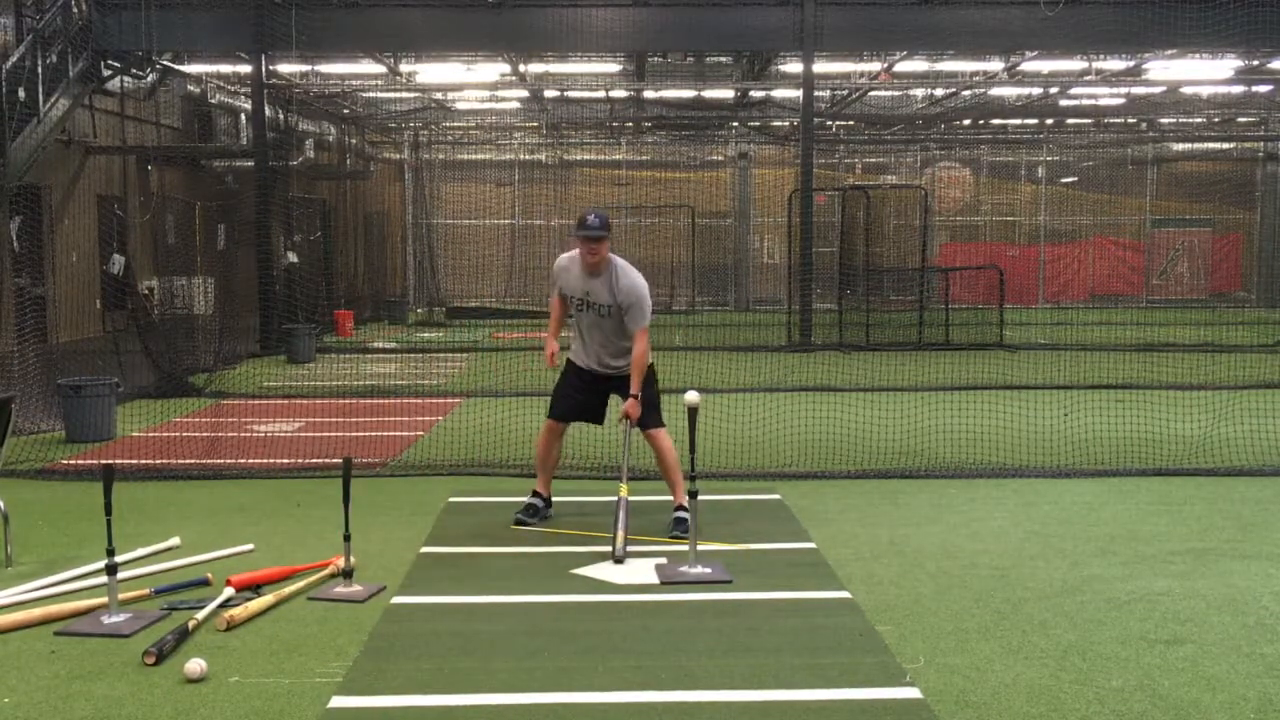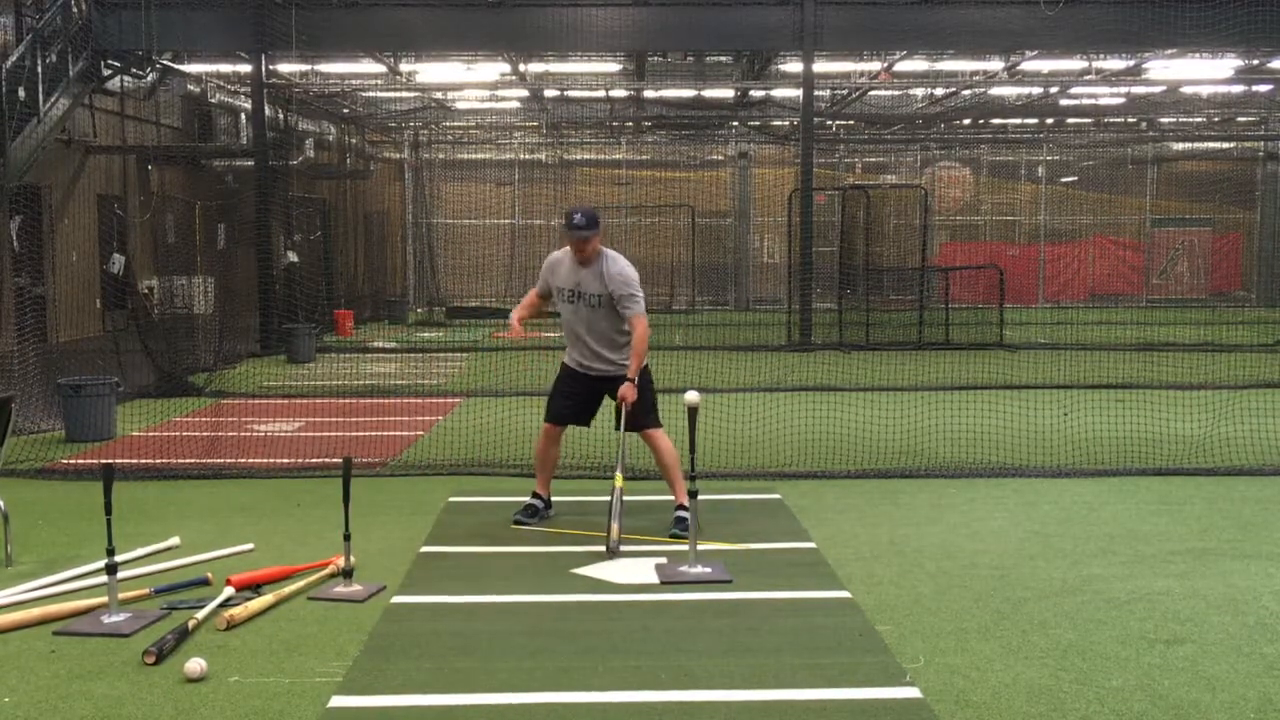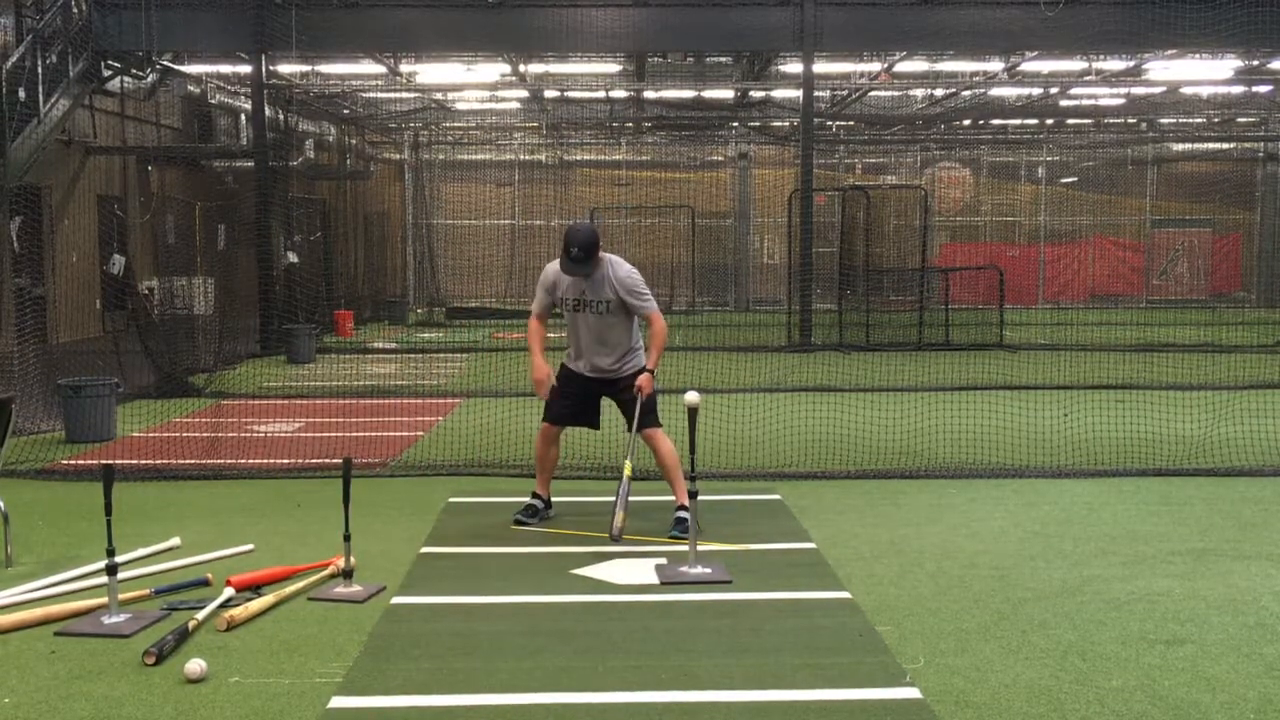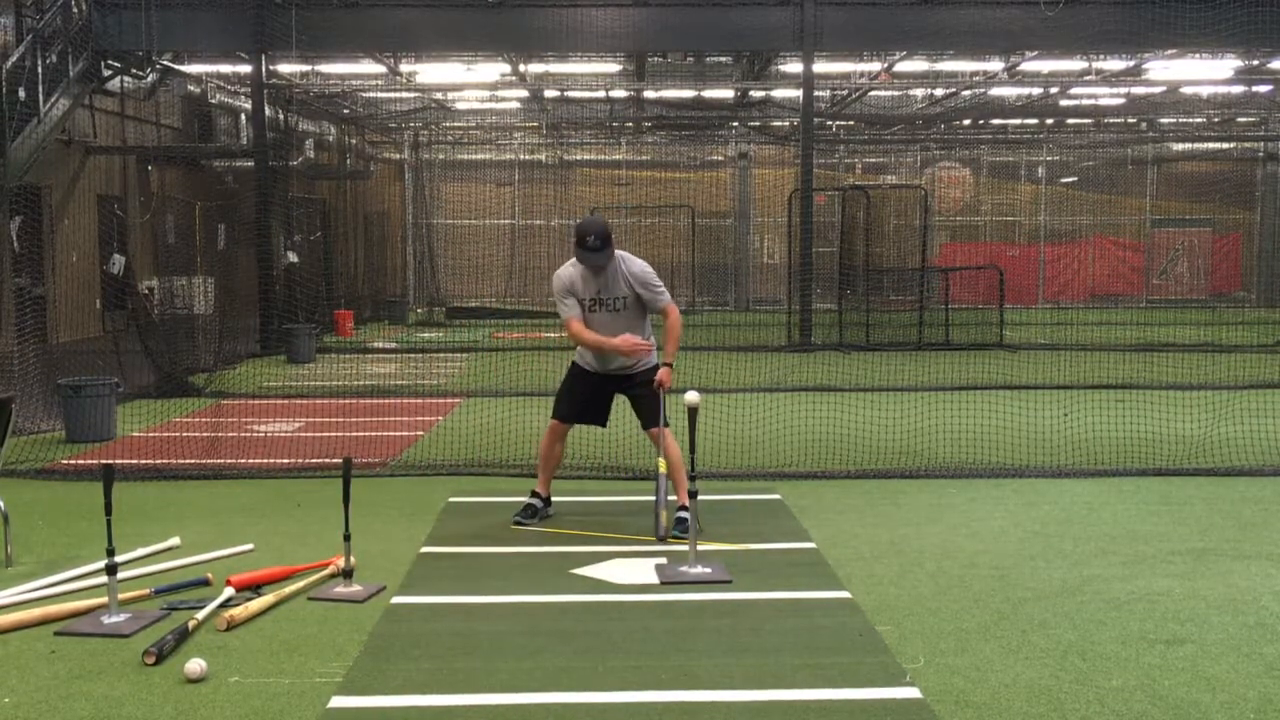
dt=0.4s
person 1, frame 1
left shoulder: (631, 282)
right shoulder: (563, 266)
left elbow: (641, 342)
left wrist: (634, 395)
right wrist: (552, 337)
left hip: (629, 367)
right hip: (583, 363)
left knee: (655, 432)
right knee: (553, 425)
left ankle: (682, 507)
right ankle: (541, 498)
person 1, frame 2
left shoulder: (620, 272)
right shoulder: (555, 263)
left elbow: (640, 327)
right elbow: (539, 294)
left wrist: (631, 380)
right wrist: (518, 312)
left hip: (625, 366)
right hip: (578, 365)
left knee: (652, 432)
right knee: (550, 429)
left ankle: (683, 506)
right ankle: (541, 498)
person 1, frame 3
left shoulder: (623, 275)
right shoulder: (552, 274)
left elbow: (657, 322)
right elbow: (537, 318)
left wrist: (649, 370)
right wrist: (538, 360)
left hip: (628, 369)
right hip: (578, 367)
left knee: (652, 432)
right knee: (548, 428)
left ankle: (684, 507)
right ankle: (541, 499)
person 1, frame 4
left shoulder: (636, 270)
right shoulder: (564, 277)
left elbow: (672, 314)
right elbow: (576, 330)
left wrist: (667, 364)
right wrist: (614, 344)
left hip: (640, 366)
right hip: (590, 365)
left knee: (660, 432)
right knee: (557, 426)
left ankle: (684, 507)
right ankle: (540, 498)
